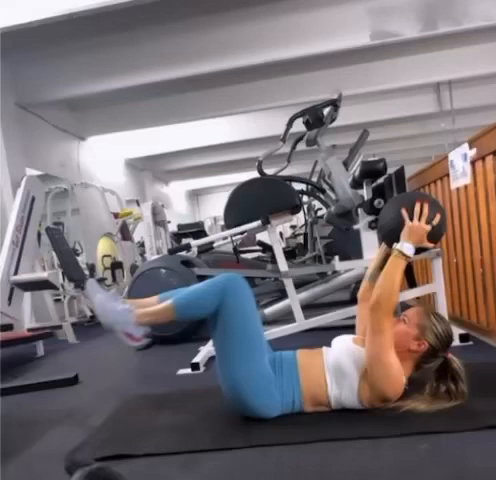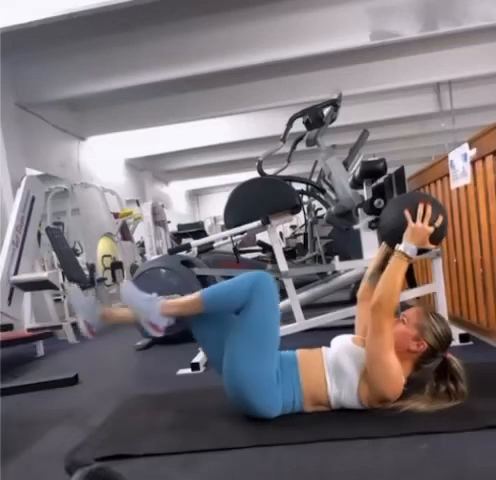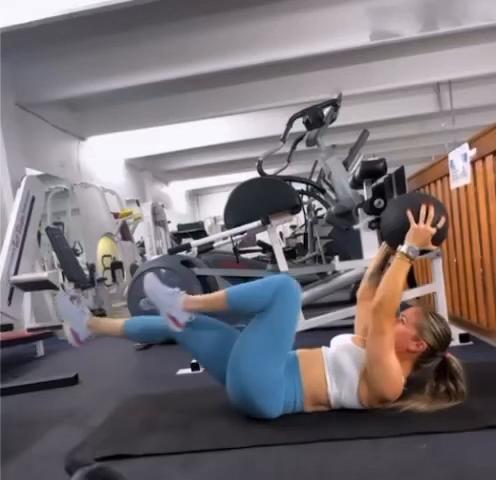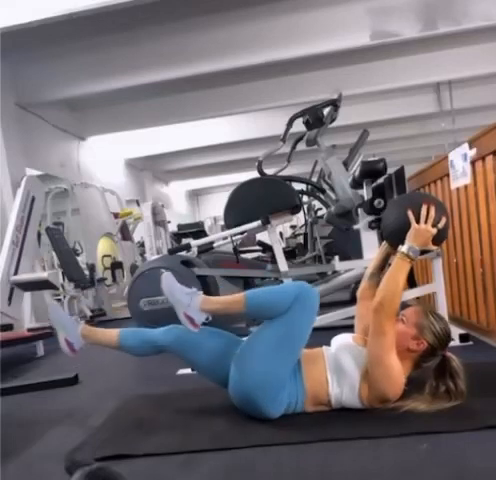
dt=0.1s
person 1, frame 1
left shoulder: (389, 380)
right shoulder: (371, 349)
left elbow: (379, 309)
right elbow: (366, 298)
left wrist: (405, 247)
right wrist: (387, 245)
left hip: (259, 392)
right hip: (265, 373)
left knee: (230, 285)
right knee: (215, 298)
left ankle: (132, 318)
right ankle: (132, 310)
person 1, frame 2
left shoulder: (388, 381)
right shoulder: (373, 352)
left elbow: (378, 310)
right elbow: (366, 298)
left wrist: (407, 249)
right wrist: (387, 246)
left hip: (261, 391)
right hip: (266, 370)
left knee: (260, 283)
right knee: (202, 307)
left ankle: (160, 309)
right ankle: (105, 316)
person 1, frame 3
left shoulder: (388, 380)
right shoulder: (371, 351)
left elbow: (380, 312)
right elbow: (366, 298)
left wrist: (409, 250)
right wrist: (387, 248)
left hip: (259, 390)
right hip: (255, 376)
left knee: (285, 286)
right knee: (179, 326)
left ankle: (186, 305)
right ankle: (90, 324)
person 1, frame 4
left shoulder: (389, 381)
right shoulder: (370, 351)
left elbow: (379, 311)
right elbow: (366, 297)
left wrist: (410, 251)
right wrist: (386, 248)
left hip: (262, 391)
right hip: (257, 376)
left knee: (304, 294)
right knee: (172, 336)
left ankle: (200, 304)
right ankle: (83, 334)
